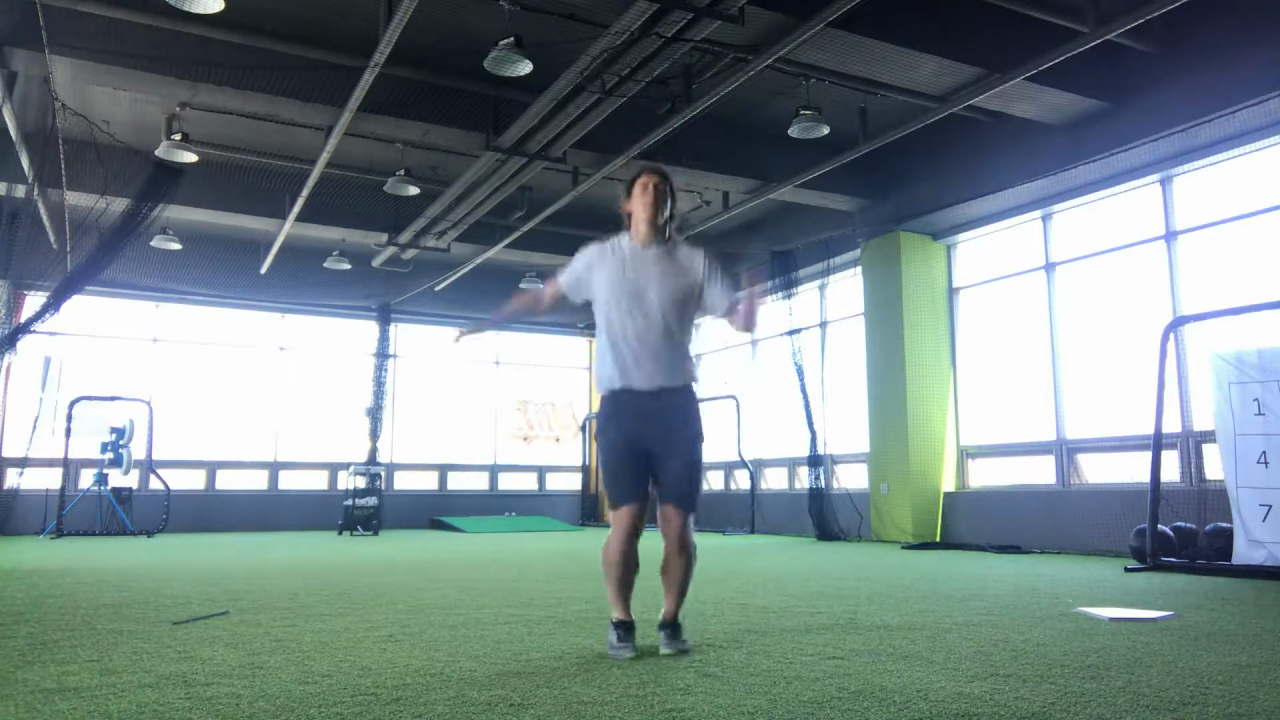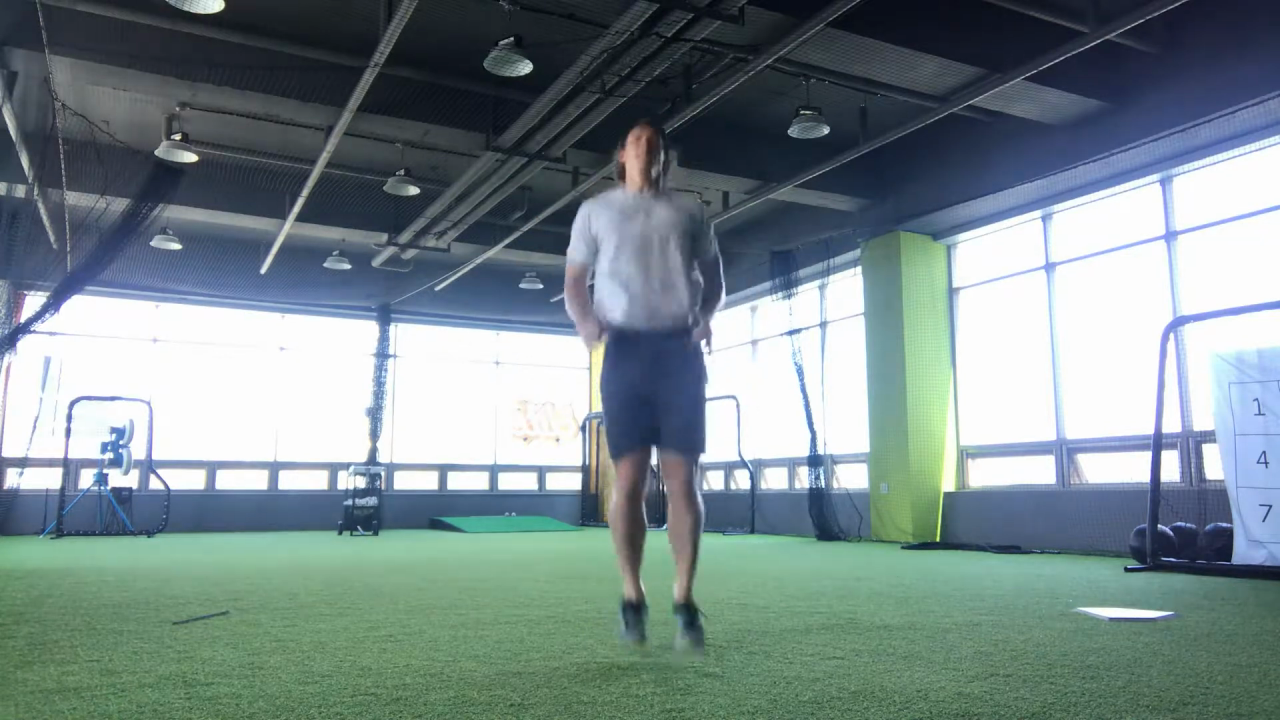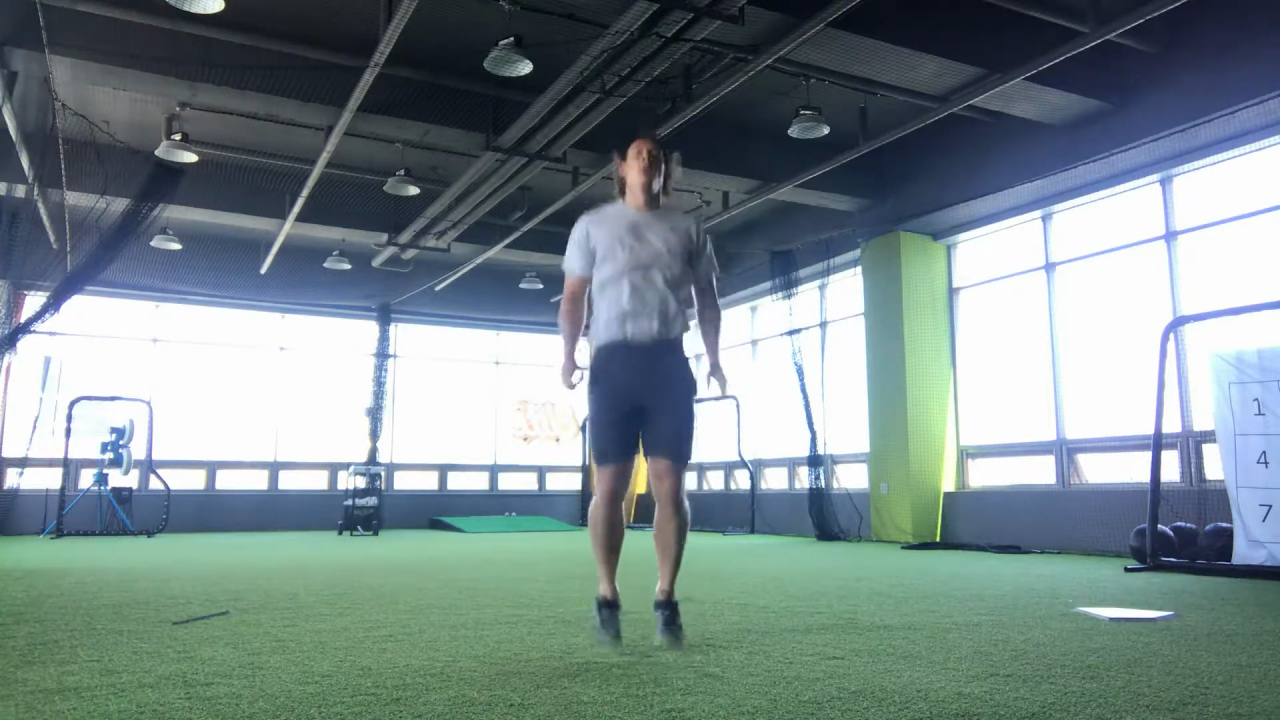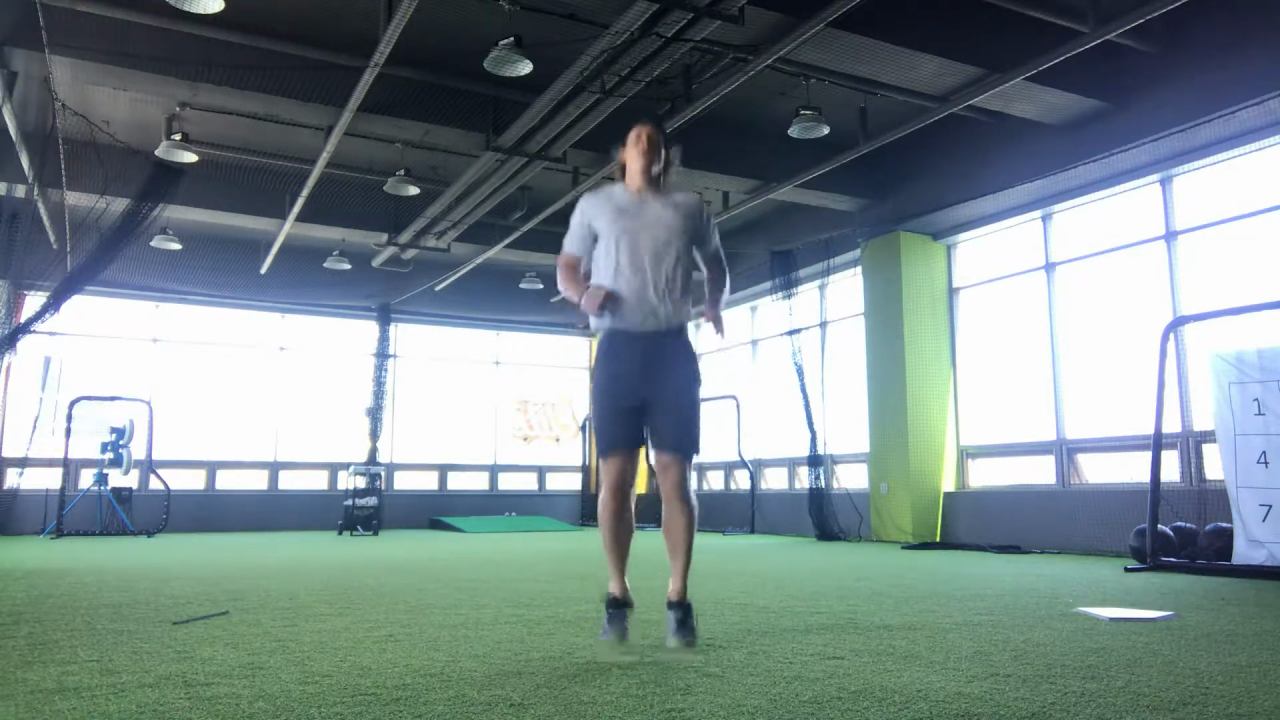
dt=0.7s
person 1, frame 1
left shoulder: (694, 262)
right shoulder: (597, 257)
left elbow: (738, 317)
right elbow: (548, 294)
left wrist: (744, 310)
right wrist: (499, 316)
left hip: (676, 404)
right hip: (622, 404)
left knee: (677, 525)
right knee: (625, 522)
left ankle: (670, 620)
right ankle: (621, 621)
person 1, frame 2
left shoulder: (689, 212)
right shoulder: (594, 211)
left elbow: (712, 274)
right elbow: (574, 282)
left wrist: (706, 316)
right wrist: (585, 320)
left hip: (679, 351)
right hip: (625, 352)
left knee: (681, 480)
right knee: (628, 481)
left ankle: (684, 600)
right ankle: (632, 597)
person 1, frame 3
left shoulder: (688, 229)
right shoulder: (592, 225)
left elbow: (706, 295)
right elbow: (573, 296)
left wrist: (715, 357)
right wrist: (568, 353)
left hip: (668, 361)
right hip: (613, 360)
left knee: (669, 484)
right knee: (610, 483)
left ankle: (665, 599)
right ankle: (607, 598)
person 1, frame 4
left shoulder: (689, 207)
right shoulder: (594, 205)
left elbow: (714, 260)
right elbow: (566, 268)
left wrist: (715, 304)
right wrist: (583, 293)
left hip: (672, 350)
right hip: (617, 351)
left knee: (675, 477)
right knee: (616, 478)
left ankle: (679, 599)
right ankle: (617, 594)
